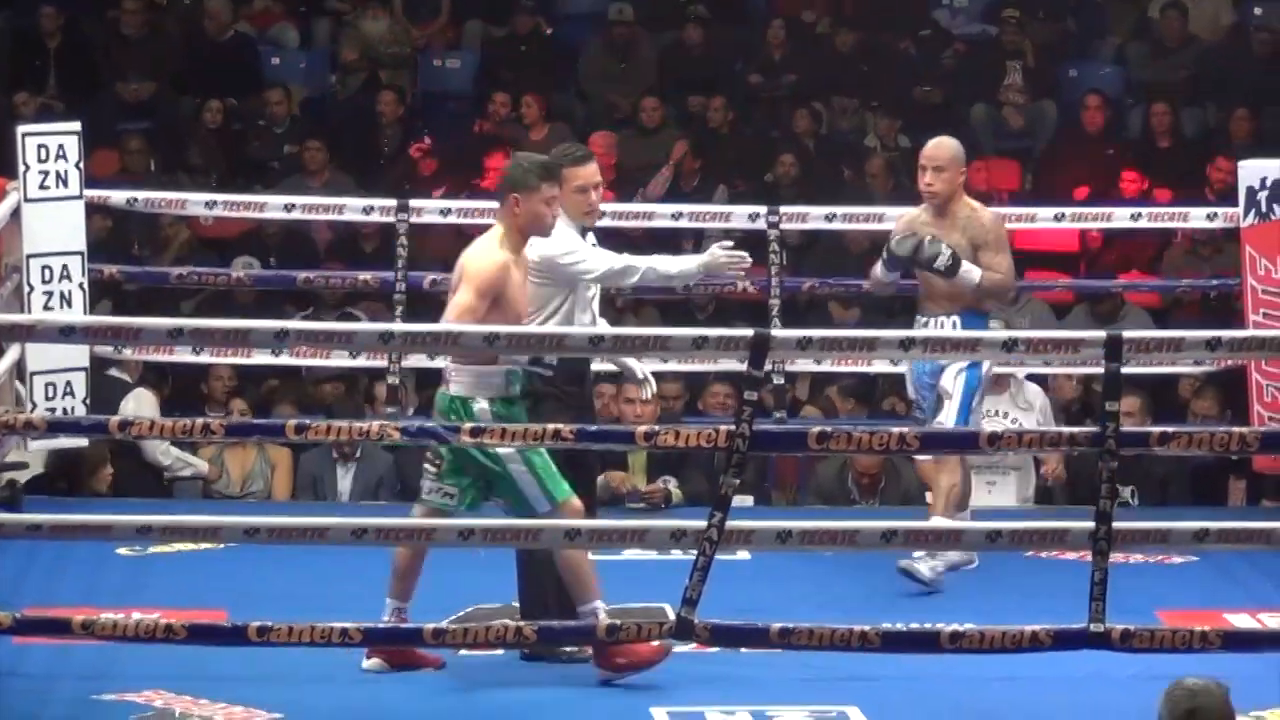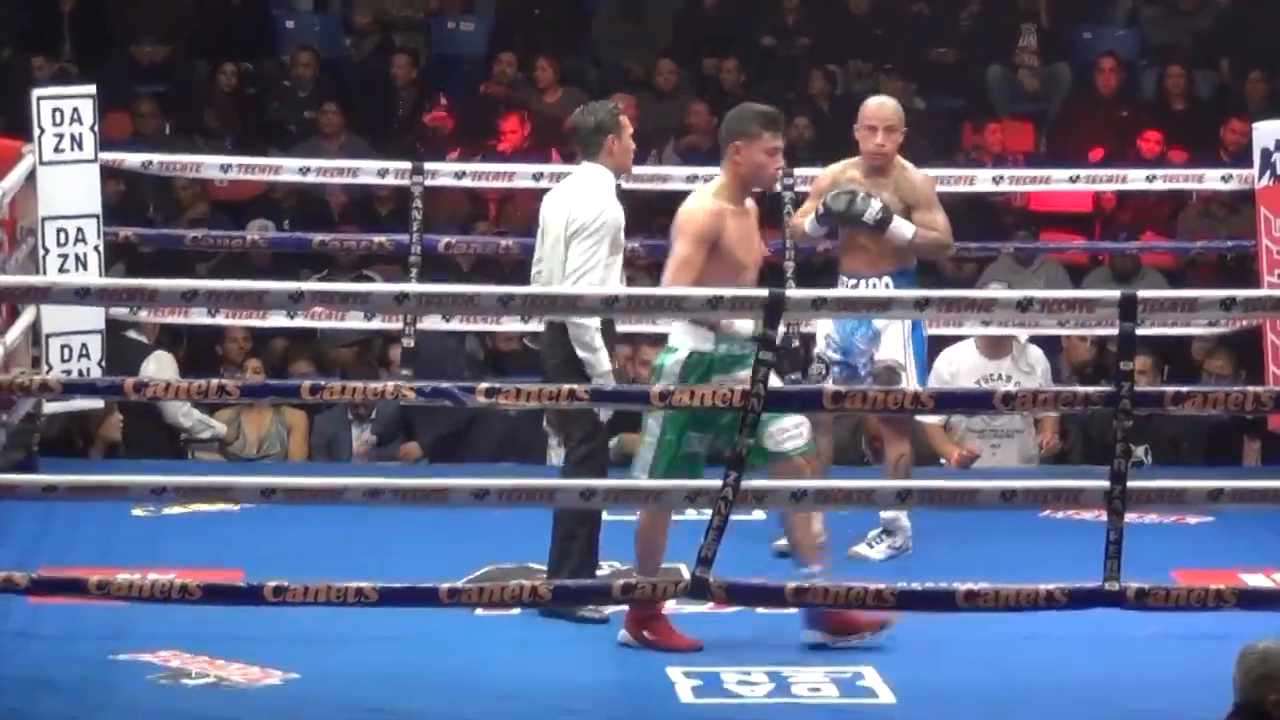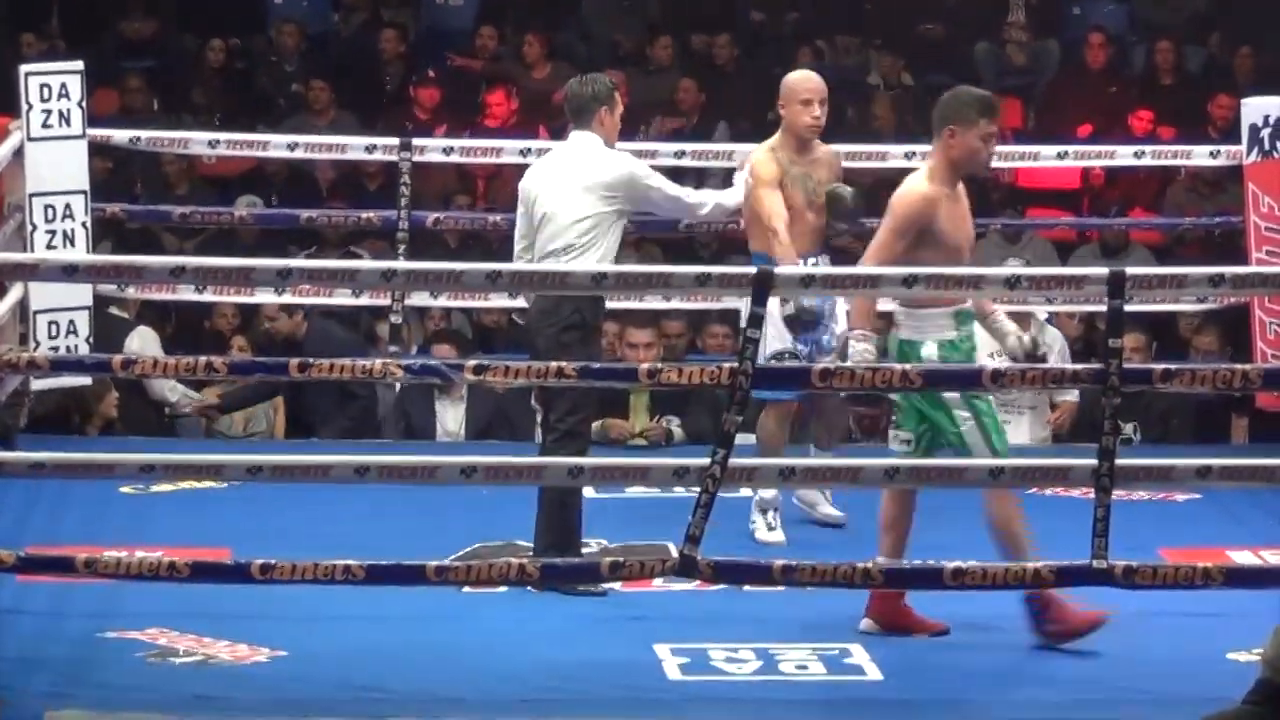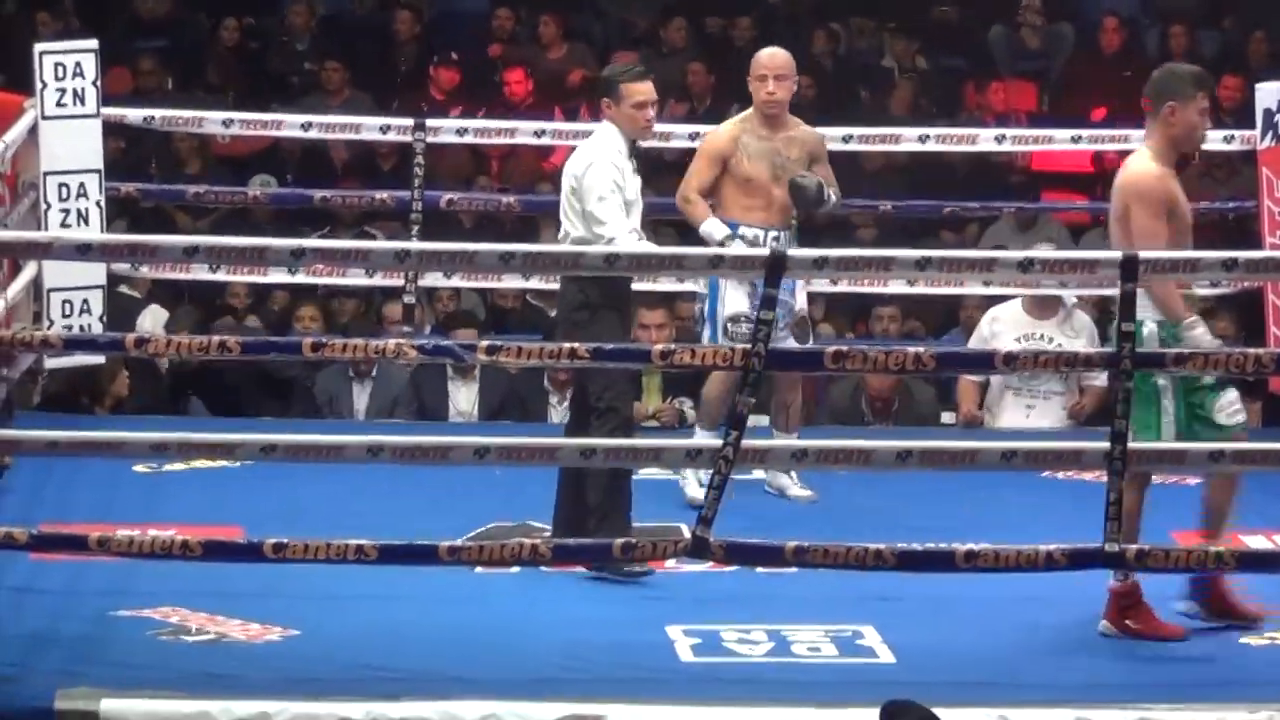
dt=0.5s
person 1, frame 1
left shoulder: (503, 253)
right shoulder: (493, 261)
left hip: (469, 401)
right hip: (482, 405)
left knee: (430, 518)
right knee: (568, 513)
left ankle: (389, 640)
right ankle: (607, 645)
person 1, frame 2
left shoulder: (749, 210)
right shoulder: (703, 211)
right elbow: (675, 292)
right wrist: (743, 328)
left hip: (743, 359)
right hip: (695, 359)
left knee: (798, 466)
left ankle: (825, 610)
right ankle: (641, 615)
person 1, frame 3
left shoulder: (956, 191)
right shoulder: (918, 195)
right elbow: (870, 273)
left wrist: (1007, 330)
right wrist: (861, 351)
left hip: (953, 343)
right hip: (929, 348)
left ankle: (885, 603)
right ankle: (1043, 606)
person 1, frame 4
left shoulder: (1159, 170)
right shoulder: (1147, 176)
right elbow: (1155, 271)
right wrist: (1195, 334)
left hip: (1178, 333)
right hip: (1159, 334)
left knee: (1229, 447)
right knee: (1142, 466)
left ankle: (1208, 585)
right ankle: (1123, 603)
person 2, frame 1
left shoulder: (584, 238)
right shoulder: (553, 245)
right elbow: (623, 268)
left wrist: (626, 359)
right wrist: (701, 264)
left hip: (572, 374)
right hip: (543, 380)
left knee: (577, 500)
left ankle: (567, 618)
person 2, frame 2
left shoulder: (560, 194)
right shoulder: (601, 203)
right elbow: (582, 294)
right wrist: (601, 365)
left hip: (561, 336)
right hip: (579, 345)
left knee: (584, 459)
right knee: (586, 462)
left ankle: (577, 576)
right ankle: (565, 587)
person 2, frame 3
left shoulder: (538, 171)
right shoulder: (615, 168)
left elbow: (522, 253)
right elbow: (690, 205)
right wrist: (737, 195)
left hip: (543, 307)
right hip: (574, 311)
left knee: (559, 432)
right knee: (569, 435)
left ankle: (553, 553)
right ankle: (558, 560)
person 2, frame 4
left shoulder: (619, 158)
right shoulder: (603, 159)
right elbow: (613, 242)
left hip: (602, 295)
right hip: (592, 297)
left knee: (590, 414)
right knee: (611, 417)
left ankle: (572, 529)
right ankle: (610, 540)
person 3, frame 1
left shoulder: (982, 222)
right shoulder: (911, 222)
left elbow: (1005, 287)
right elbow: (877, 283)
left wrist: (955, 266)
right wrist: (891, 262)
left hip: (965, 336)
right hip: (925, 335)
left ankle: (934, 554)
right ankle: (960, 543)
person 3, frame 2
left shoulder: (914, 182)
right shoulder: (835, 177)
left elbow: (942, 244)
right elbow: (797, 229)
left wrist: (888, 223)
right wrist: (823, 217)
right hip: (845, 296)
left knee: (889, 414)
right knee: (821, 407)
left ankle: (893, 524)
person 3, frame 3
left shoulder: (828, 158)
right shoulder: (766, 162)
right elbow: (775, 230)
left wrist: (844, 208)
left knee: (833, 388)
right knee: (782, 399)
left ankle: (811, 486)
right ankle: (766, 503)
person 3, frame 4
left shoulder: (809, 140)
right shoulder: (726, 137)
left elbow: (831, 193)
right elbow: (687, 196)
left wrist: (819, 196)
right wrist: (725, 237)
left hip: (783, 254)
right hip: (735, 254)
left knee: (791, 365)
left ankle: (782, 467)
